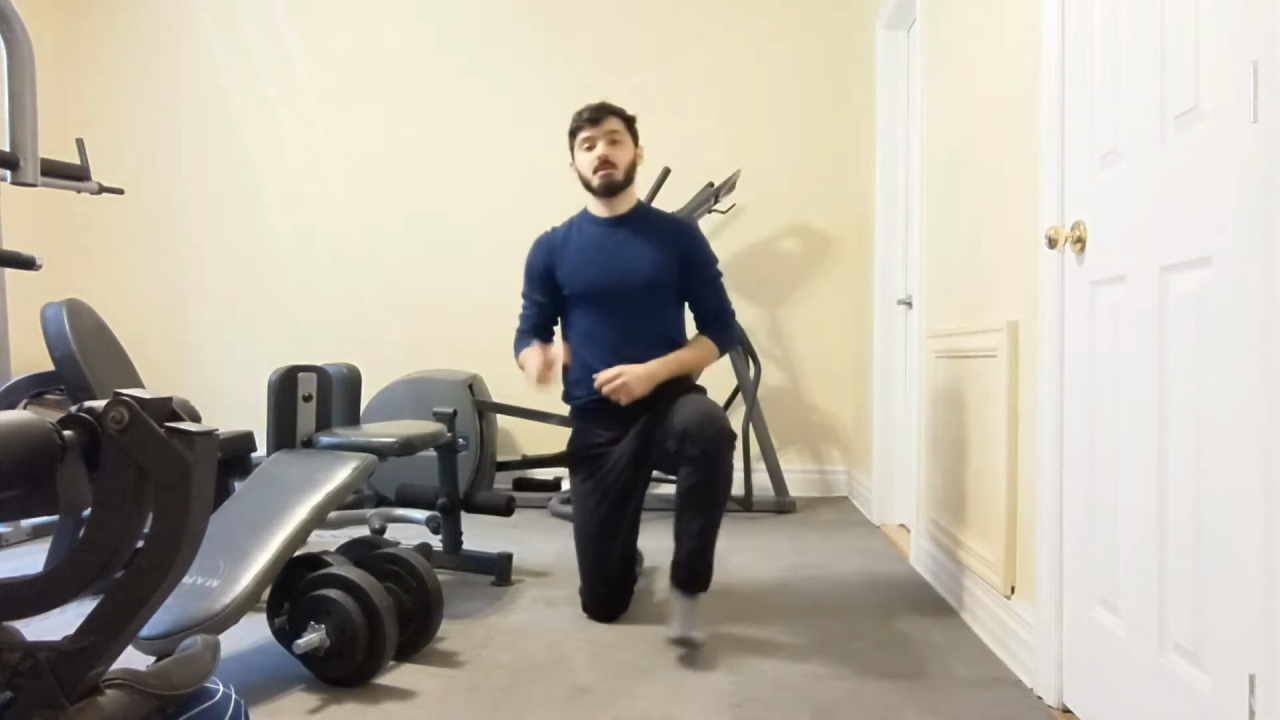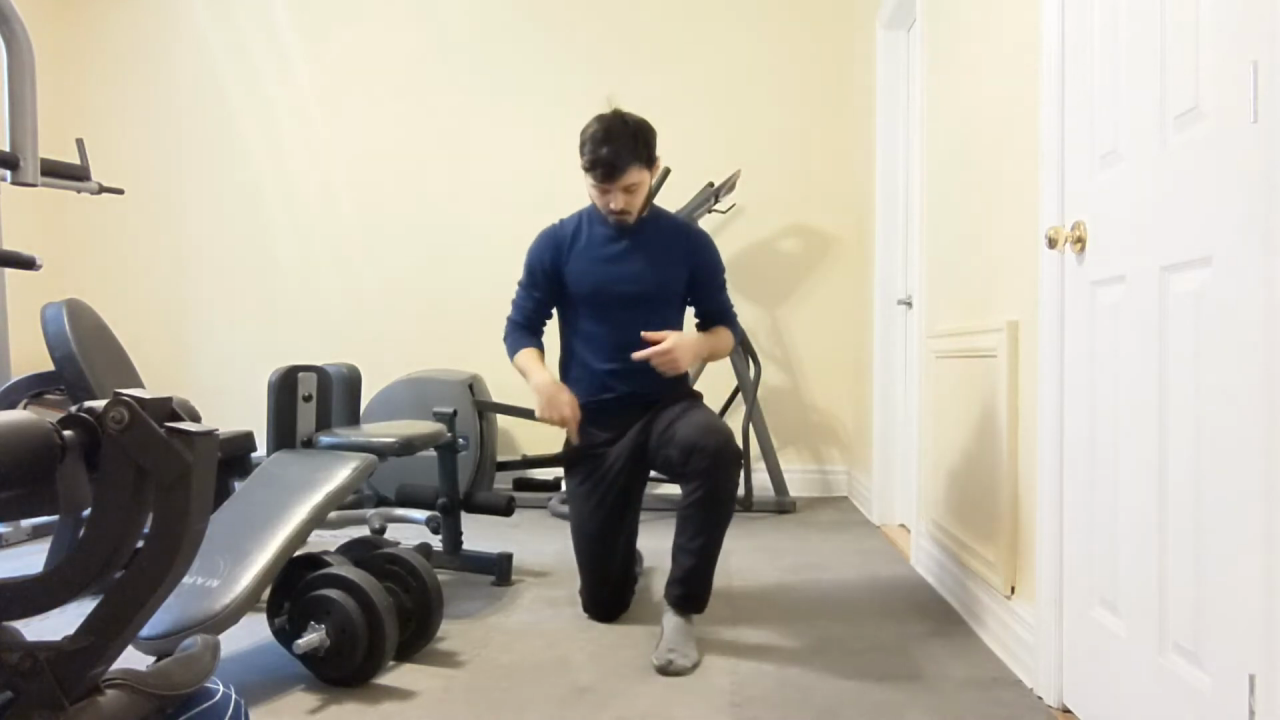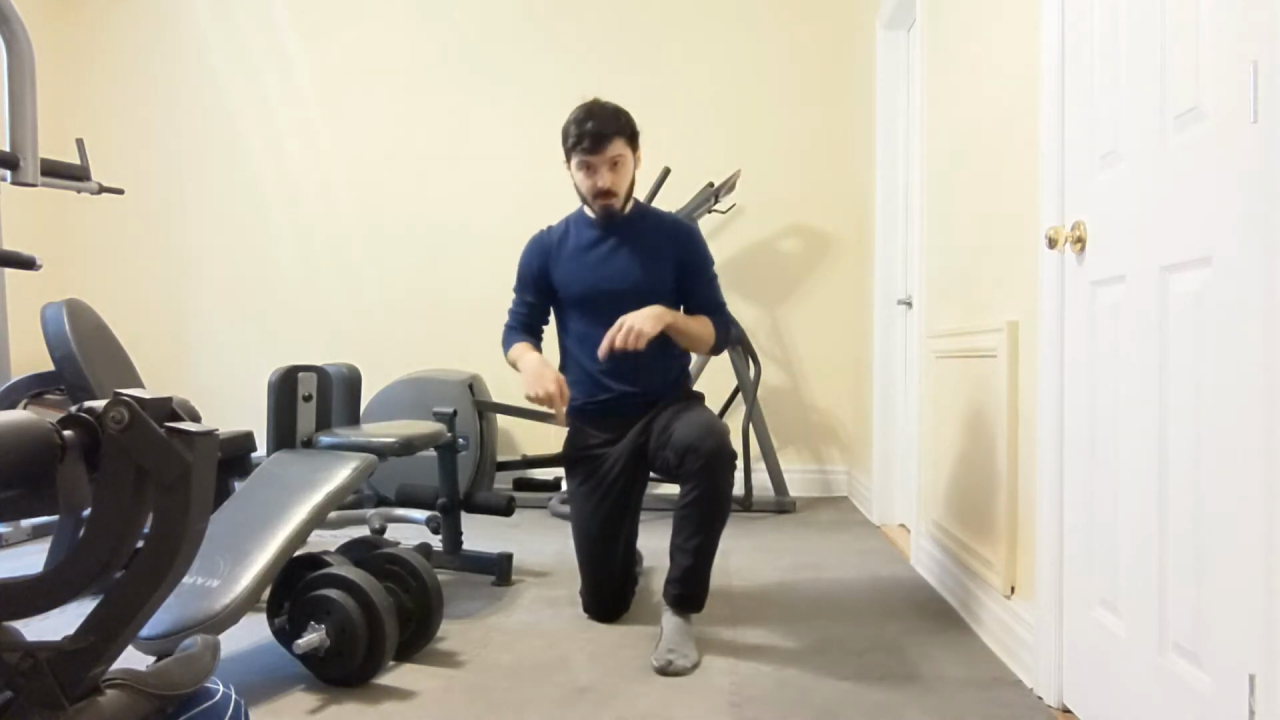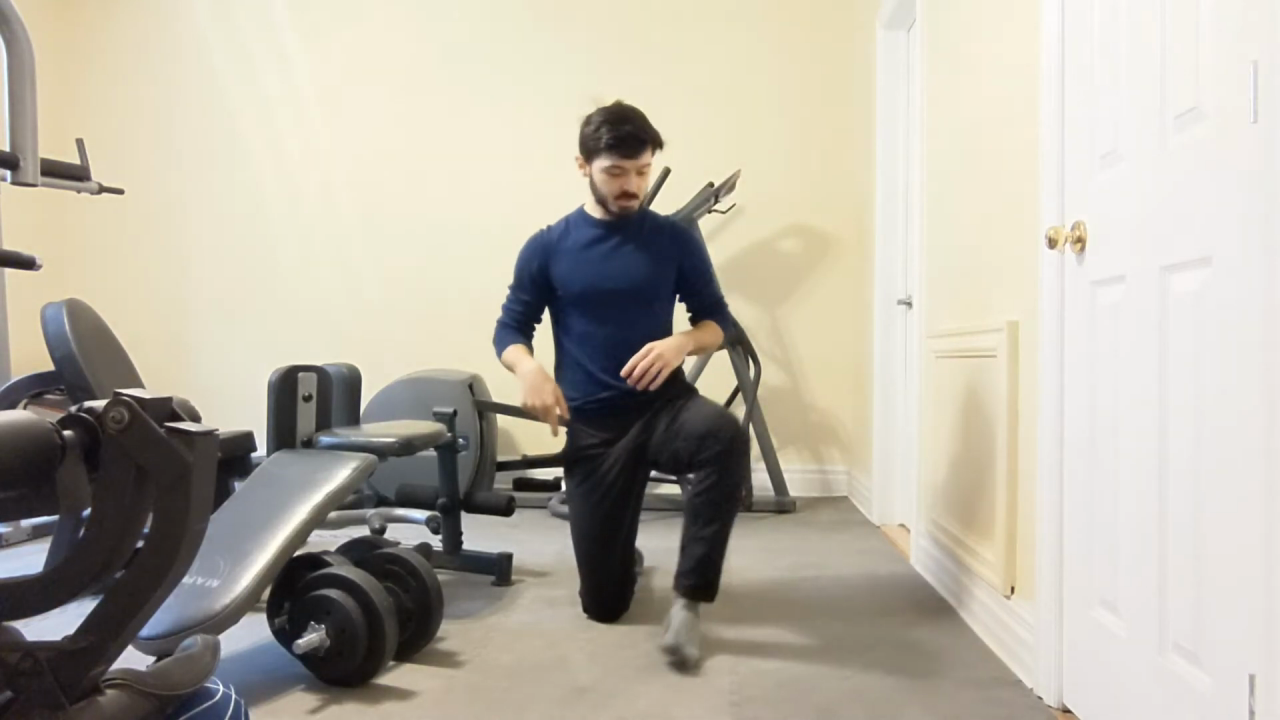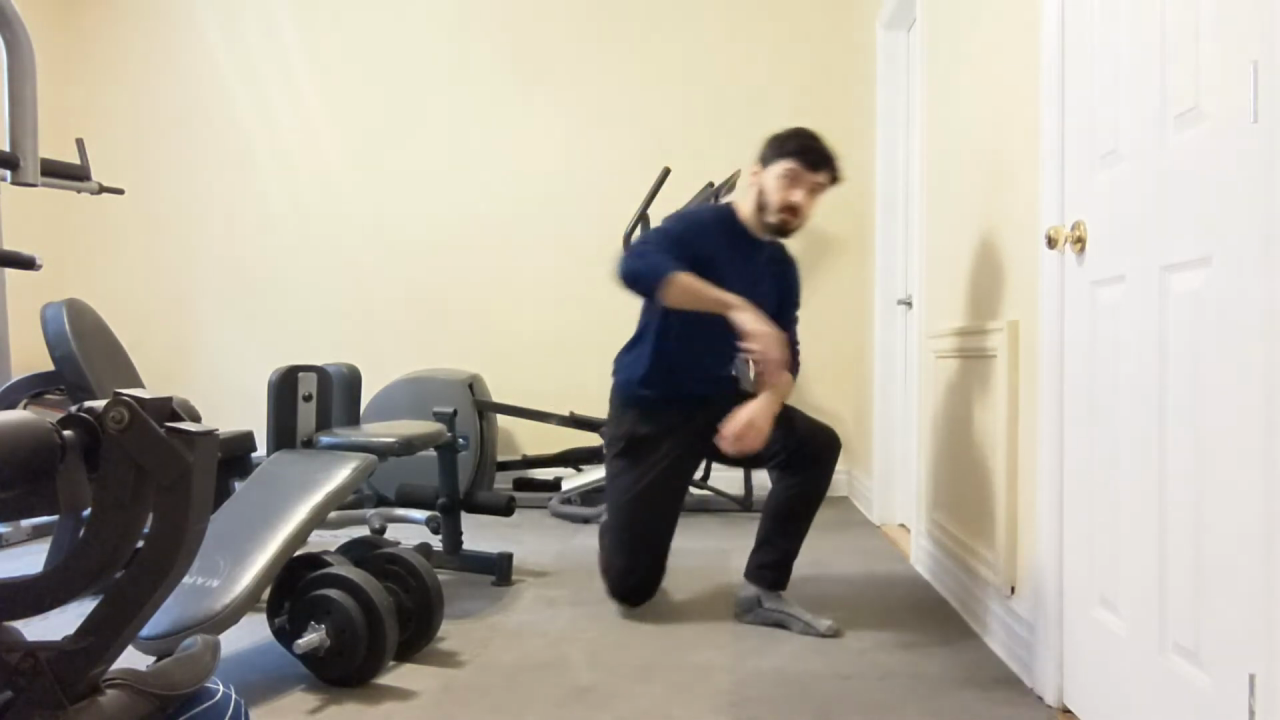
dt=0.7s
person 1, frame 1
left shoulder: (678, 236)
right shoulder: (553, 248)
left elbow: (720, 331)
right elbow: (529, 340)
left wrist: (654, 373)
right wrist: (535, 357)
left hip: (669, 399)
right hip: (596, 423)
left knee: (708, 429)
right knee: (603, 602)
left ankle: (687, 589)
right ankle: (627, 556)
person 1, frame 2
left shoulder: (688, 242)
right shoulder: (556, 244)
left elbow: (726, 327)
right elbow: (520, 326)
left wrist: (695, 345)
right wrist: (542, 379)
left hip: (666, 405)
right hip: (593, 421)
left knee: (717, 447)
right knee: (602, 602)
left ankle: (681, 609)
right ankle: (627, 557)
person 1, frame 3
left shoulder: (676, 236)
right shoulder: (547, 248)
left elbow: (718, 332)
right elbow: (518, 328)
left wrist: (660, 316)
right wrist: (534, 362)
left hip: (667, 406)
right hip: (593, 425)
left knee: (711, 446)
right knee: (602, 603)
left ankle: (680, 609)
right ankle: (627, 557)
person 1, frame 4
left shoulder: (674, 240)
right shoulder: (547, 249)
left elbow: (717, 320)
right elbow: (510, 329)
left wrist: (680, 343)
right wrist: (528, 368)
left hip: (664, 403)
right hip: (592, 426)
left knee: (724, 434)
right knee: (603, 604)
left ankle: (686, 601)
right ankle: (625, 556)
person 1, frame 5
left shoulder: (781, 268)
right shoulder: (699, 229)
left elbow: (778, 356)
right elbow: (638, 267)
left wrist: (765, 404)
right wrist: (739, 309)
left hip: (713, 402)
right hip: (644, 413)
left knee: (817, 445)
right knee: (632, 588)
left ankle: (761, 592)
right ankle: (620, 534)
